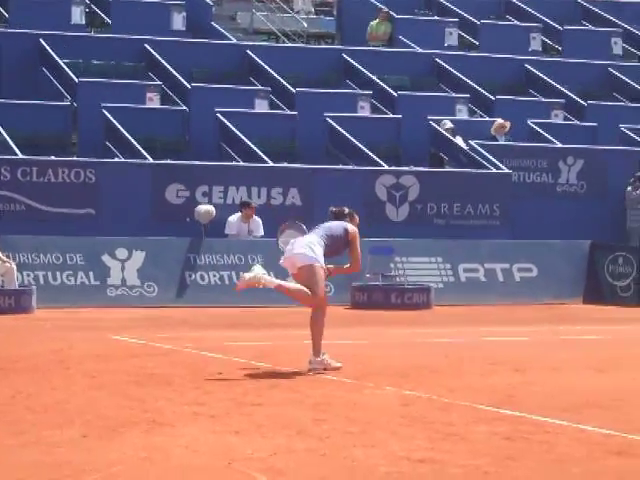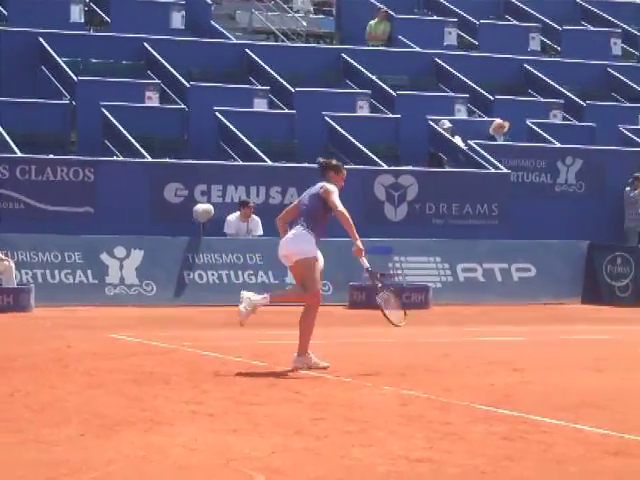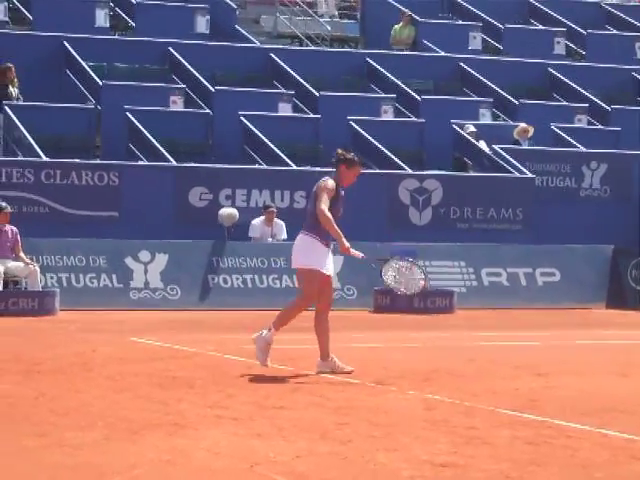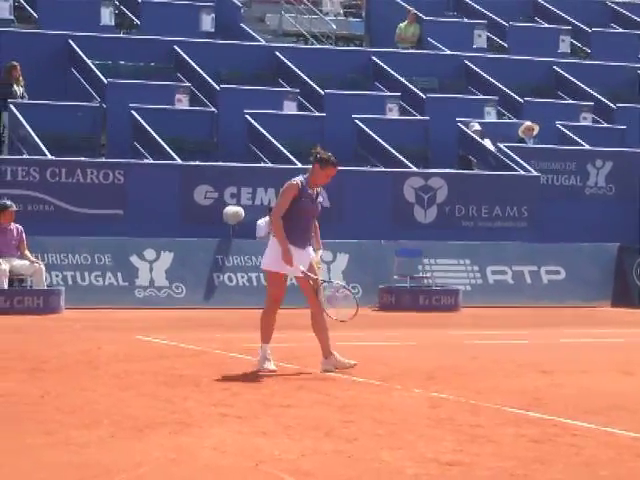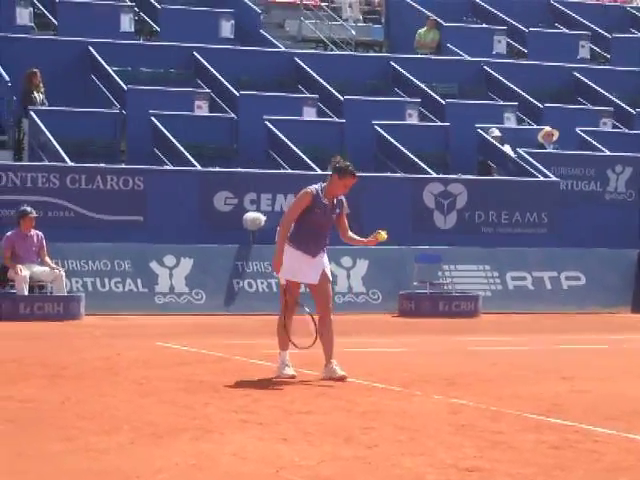
dt=0.4s
person 1, frame 1
left shoulder: (326, 227)
right shoulder: (351, 230)
right elbow: (355, 265)
right wrist: (334, 270)
left hip: (295, 250)
right hip: (309, 250)
left knee: (321, 304)
right knee: (313, 300)
left ankle: (317, 357)
right ankle: (265, 278)
person 1, frame 2
left shoulder: (308, 194)
right shoulder: (328, 188)
left elbow: (281, 219)
right elbow: (340, 211)
right wrist: (356, 240)
left hip: (290, 244)
right hip: (303, 240)
left knee: (313, 301)
right knee: (311, 296)
left ankle: (302, 356)
right ankle: (256, 300)
person 1, frame 3
left shoulder: (335, 189)
right shoulder: (328, 183)
right elbow: (322, 211)
right wrist: (341, 240)
left hip: (321, 249)
right hip: (311, 246)
left knee: (324, 306)
right knee: (305, 300)
left ankle: (326, 360)
right ankle: (266, 337)
person 1, frame 4
left shoulder: (318, 193)
right shoulder: (294, 185)
right elbow: (275, 216)
left wrist: (318, 249)
right wrist: (285, 248)
left hip: (304, 252)
right hip: (282, 249)
left knee: (317, 305)
right knee: (273, 303)
left ankle: (328, 357)
right ankle: (264, 355)
person 1, frame 5
left shoulder: (340, 204)
right shoulder: (310, 194)
left elbow: (345, 234)
right elbow: (285, 222)
left wrist: (366, 241)
right wrist: (278, 254)
left hip: (318, 259)
right hip: (295, 255)
left knee: (326, 311)
right knee: (288, 310)
left ankle: (330, 365)
right ankle: (283, 361)
